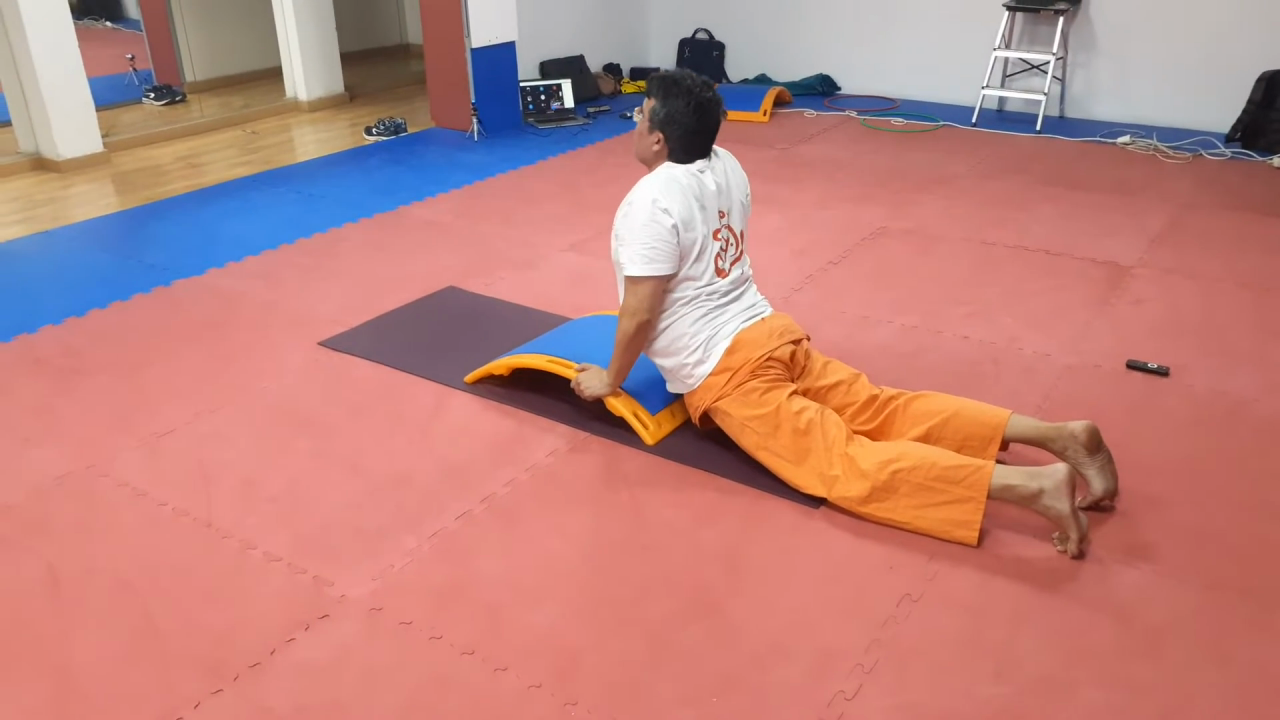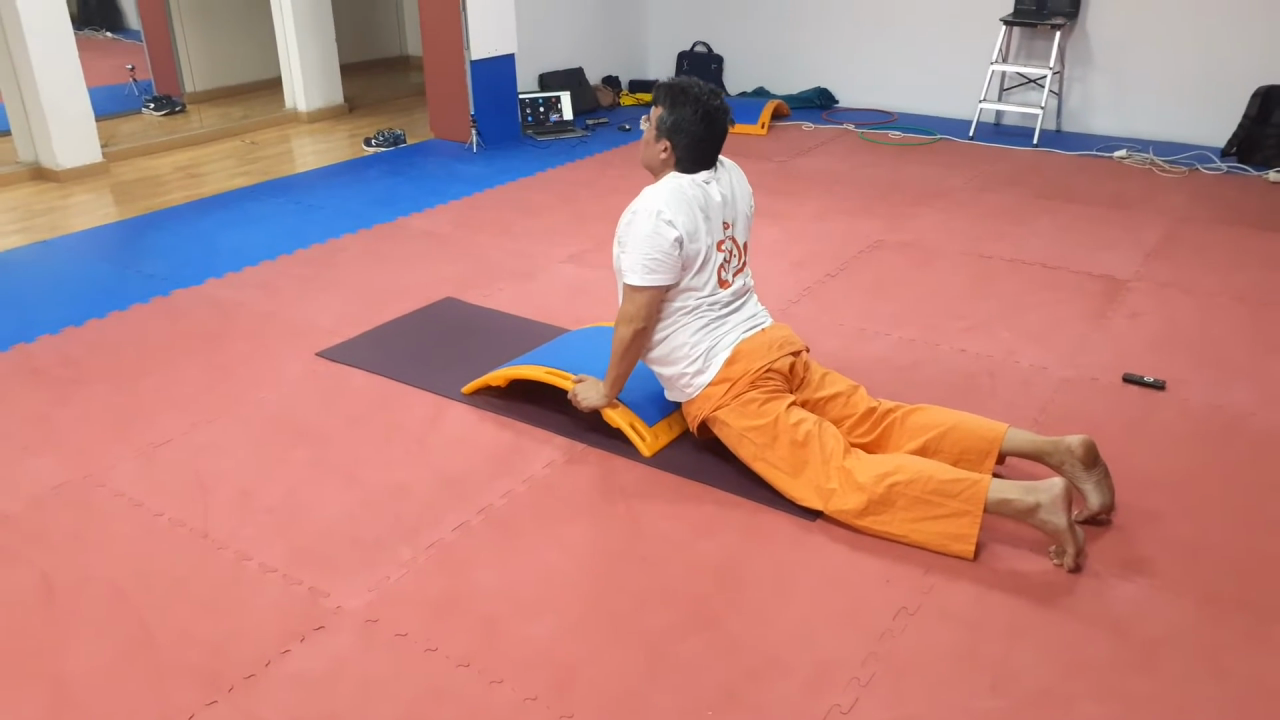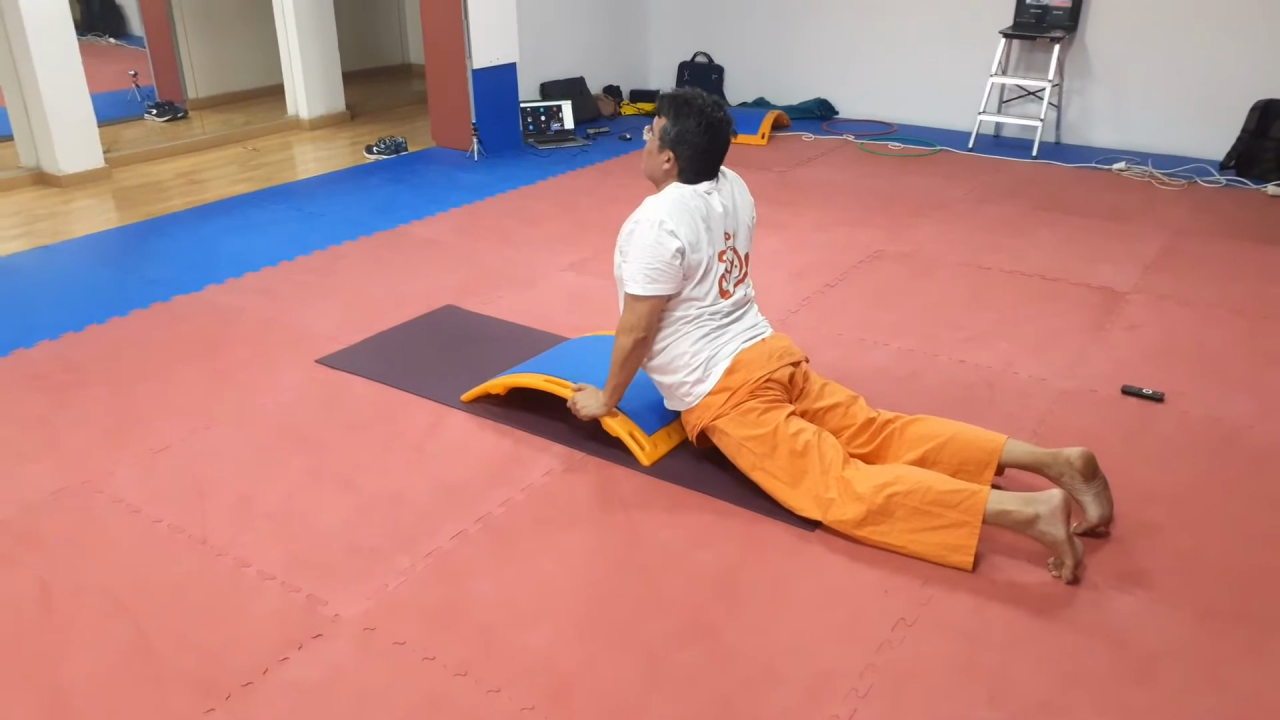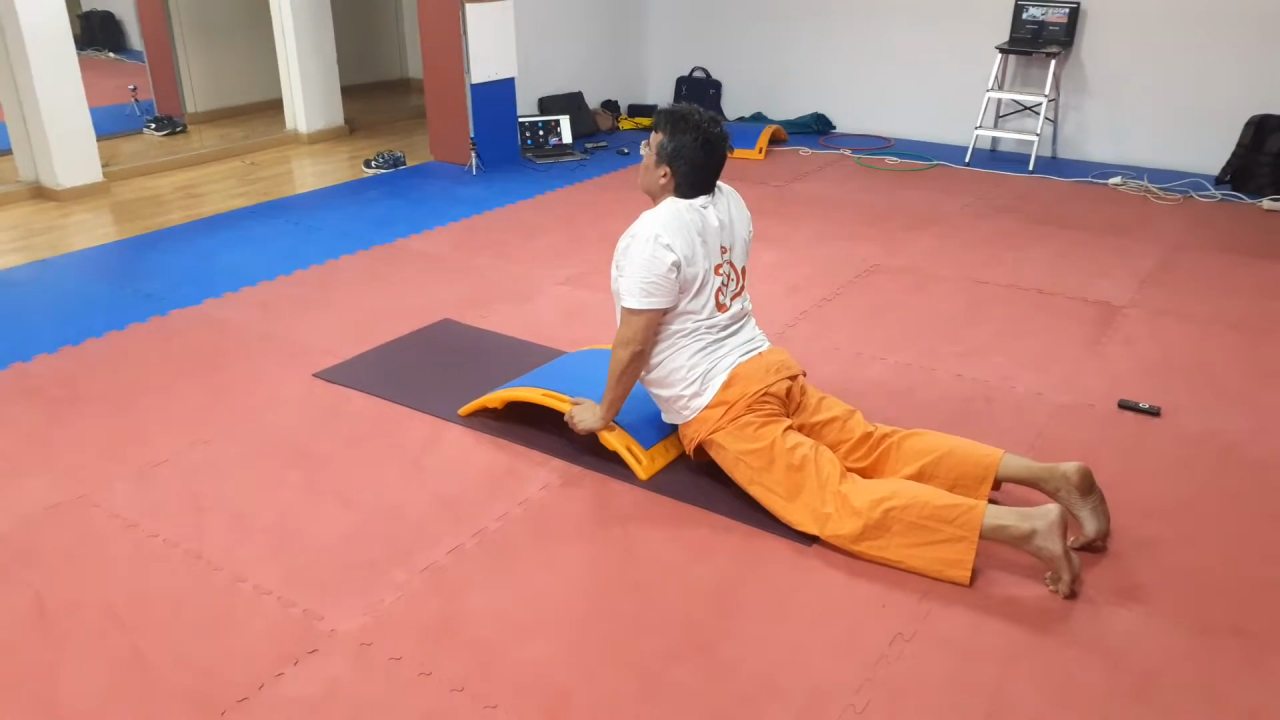
dt=0.3s
person 1, frame 1
left shoulder: (648, 203)
right shoulder: (725, 166)
left elbow: (640, 314)
left wrist: (611, 378)
left hip: (726, 371)
right hip: (770, 333)
left knee: (845, 466)
right knee: (886, 412)
left ankle: (1034, 485)
right ankle: (1059, 435)
person 1, frame 2
left shoulder: (652, 213)
right shoulder: (729, 177)
left elbow: (636, 322)
left wrist: (608, 390)
left hip: (724, 382)
right hip: (768, 344)
left knee: (842, 479)
right knee: (882, 424)
left ankle: (1029, 499)
right ankle: (1056, 449)
person 1, frame 3
left shoulder: (654, 223)
right shoulder: (731, 188)
left elbow: (636, 330)
left wrist: (606, 399)
left hip: (724, 391)
right hip: (768, 354)
left knee: (840, 487)
right knee: (881, 435)
left ankle: (1029, 510)
right ankle: (1055, 461)
person 1, frame 4
left shoulder: (650, 238)
right shoulder: (728, 202)
left elbow: (633, 343)
left wrist: (604, 412)
left hip: (722, 405)
right hip: (766, 367)
left knee: (837, 503)
right knee: (880, 448)
left ankle: (1025, 526)
right ankle: (1052, 476)
